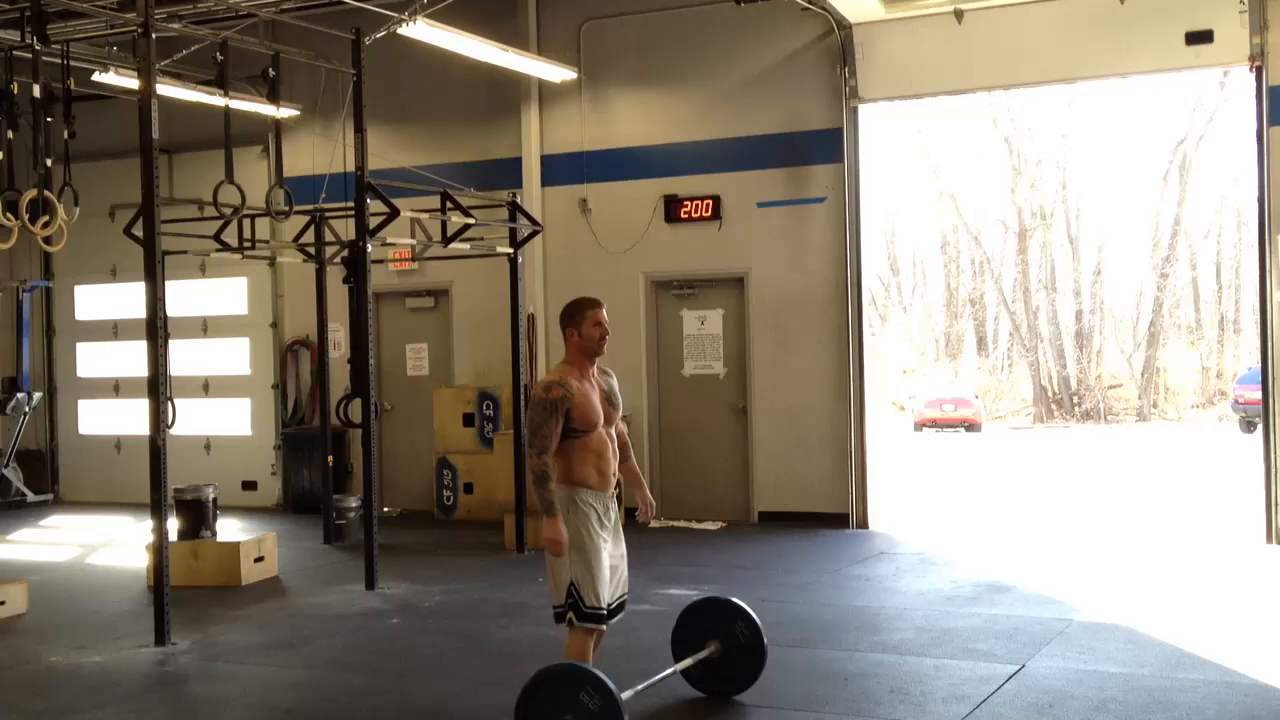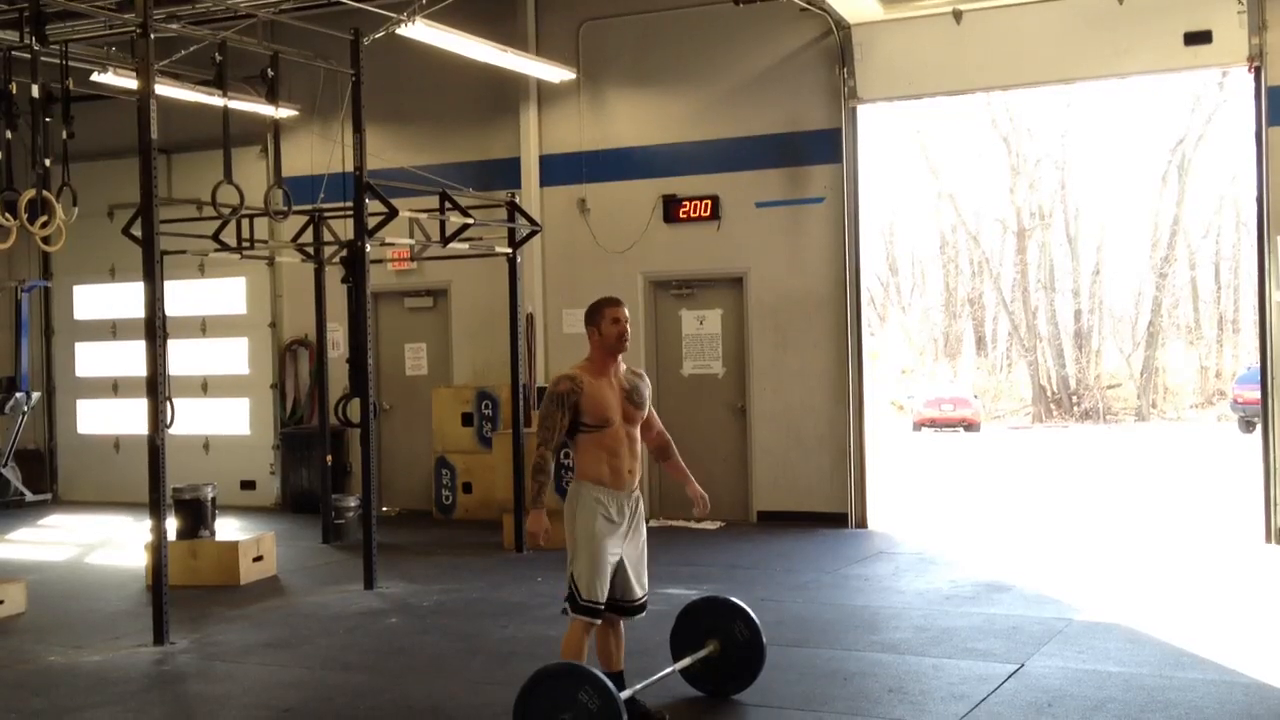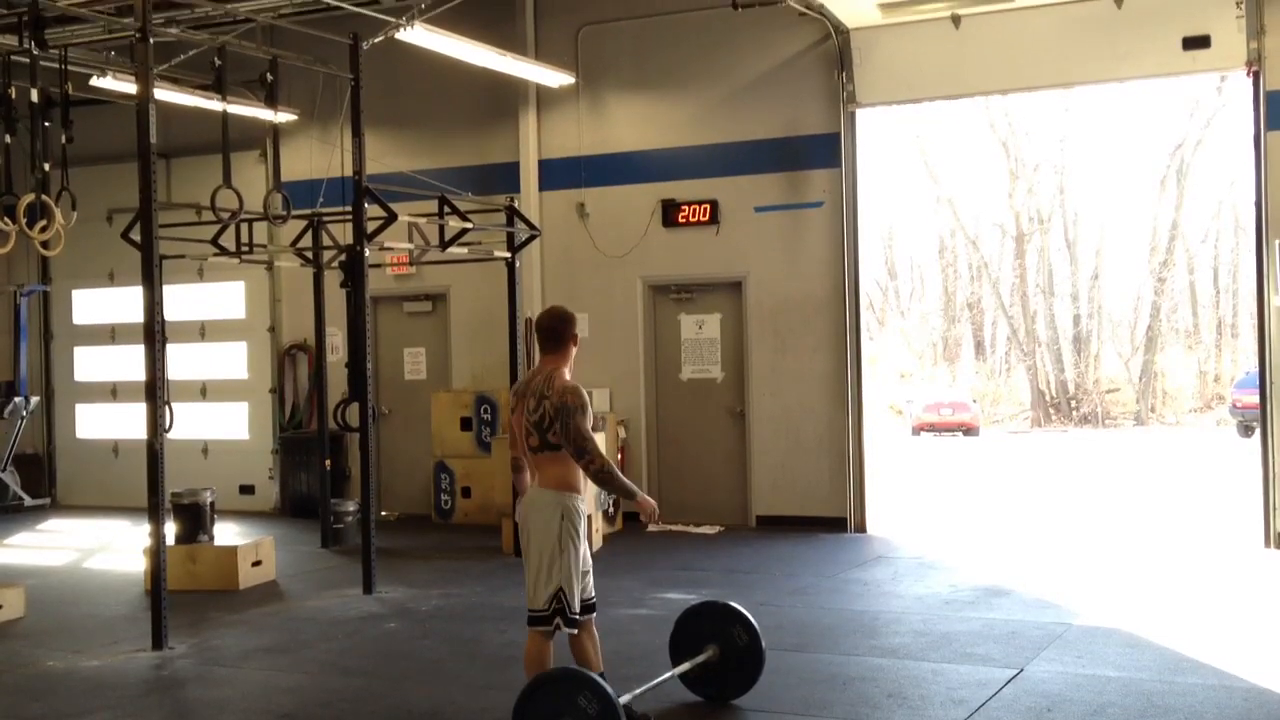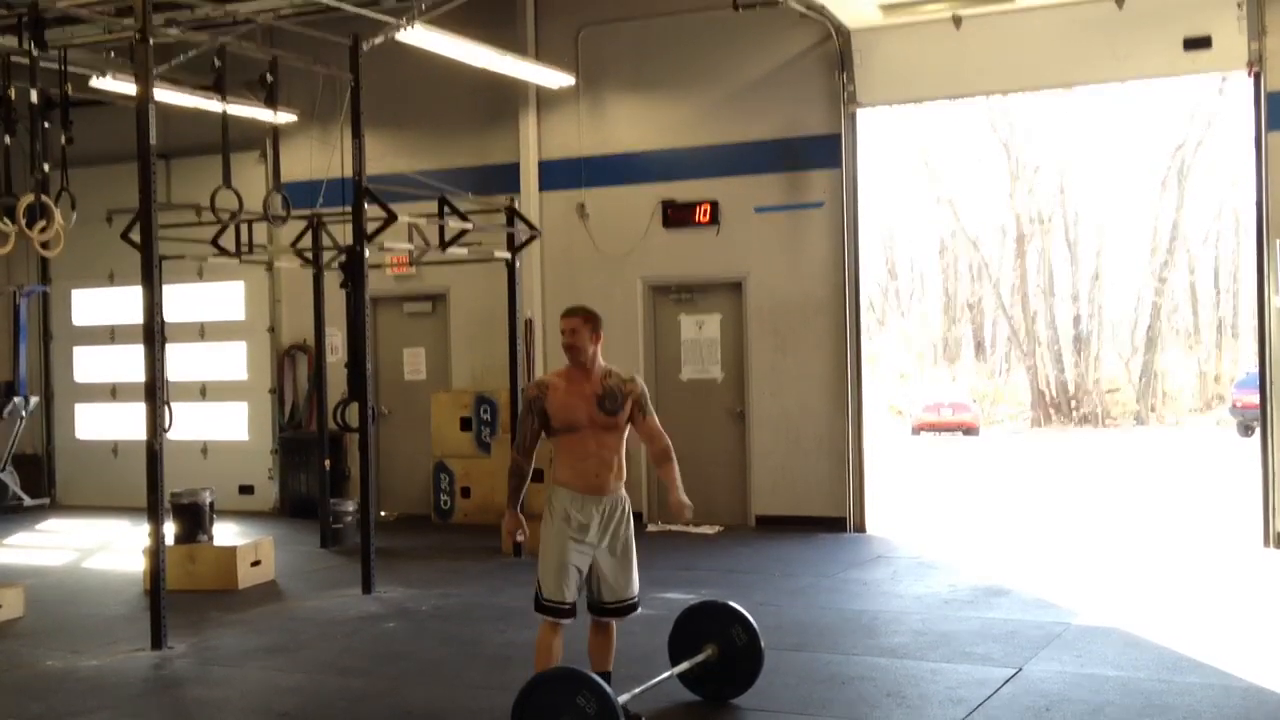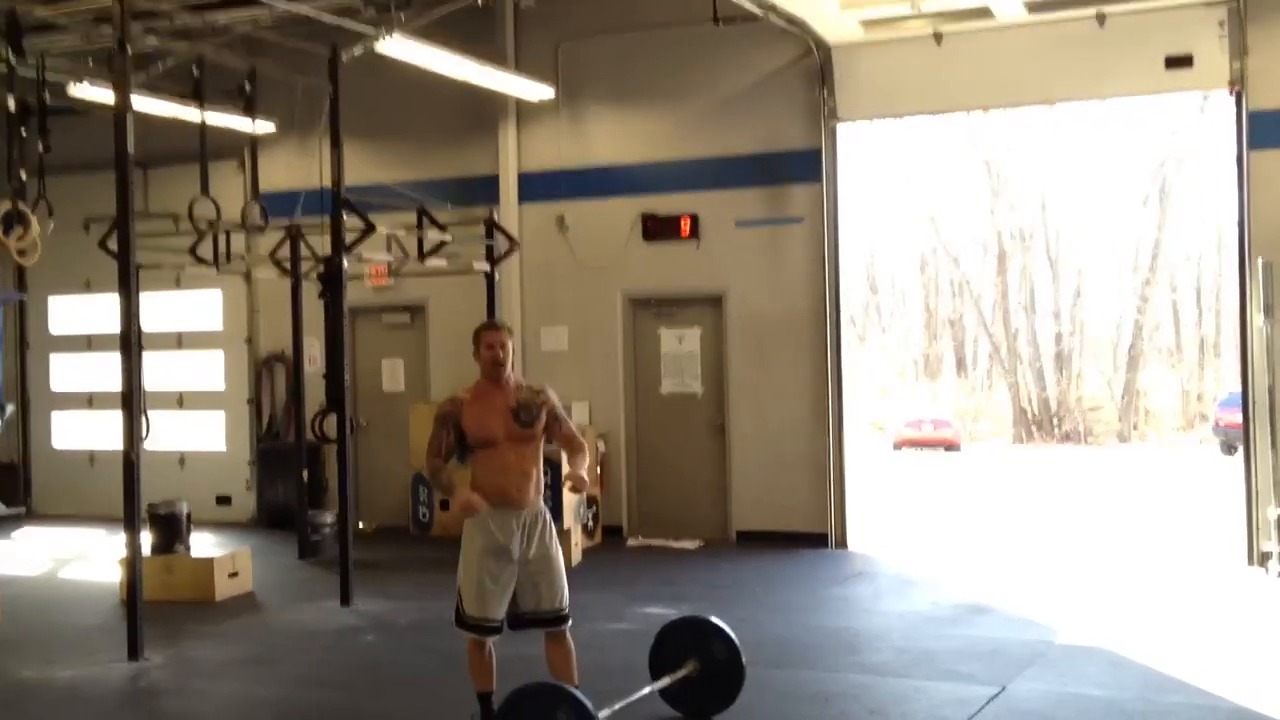
dt=1s
person 1, frame 1
left shoulder: (607, 379)
right shoulder: (555, 389)
right elbow: (540, 458)
left wrist: (640, 487)
right wrist: (551, 520)
left hip: (607, 505)
right hip: (576, 508)
left knee: (607, 609)
right knee: (586, 617)
person 1, frame 2
left shoulder: (637, 381)
right shoulder: (570, 385)
left elbow: (656, 437)
right elbow: (545, 450)
left wrist: (689, 483)
right wrist: (537, 509)
left hip: (631, 503)
right hip: (592, 503)
left knee: (617, 609)
right knee: (586, 611)
person 1, frame 3
left shoulder: (524, 388)
right shoulder: (566, 392)
left elbow: (517, 455)
right elbow: (590, 460)
left wrist: (524, 497)
right wrist: (638, 497)
left hip: (548, 502)
right hip: (558, 507)
left knee: (582, 612)
right knee: (547, 619)
person 1, frame 4
left shoulder: (628, 387)
right shoulder: (543, 391)
left elbow: (659, 443)
right elbow: (522, 452)
left wrist: (677, 490)
right wrist: (511, 509)
left hip: (614, 507)
right hip: (566, 508)
left knee: (608, 612)
right knee: (554, 613)
person 1, frame 5
left shoulder: (539, 398)
right shoulder: (457, 408)
left elbow: (575, 441)
right elbow: (433, 464)
left wrist: (578, 466)
right wrist: (456, 492)
left hip: (536, 521)
right hip: (487, 523)
left knee: (556, 624)
right knee: (480, 628)
